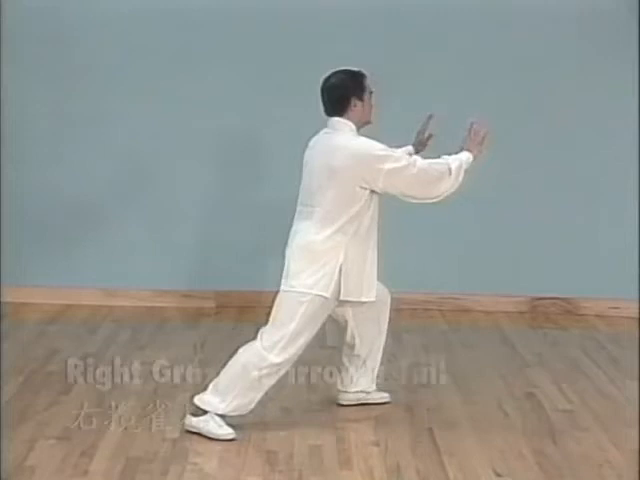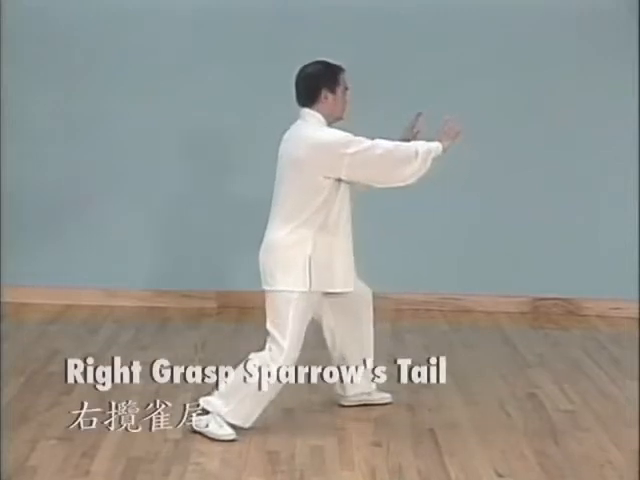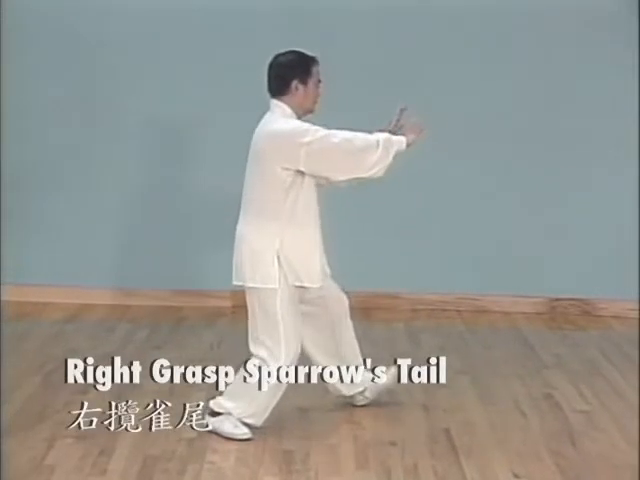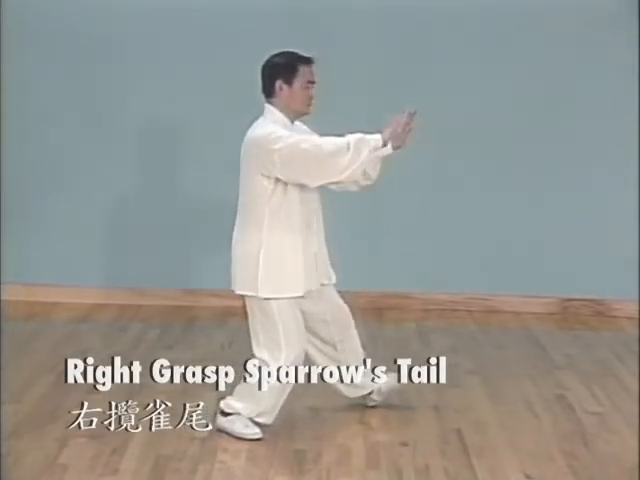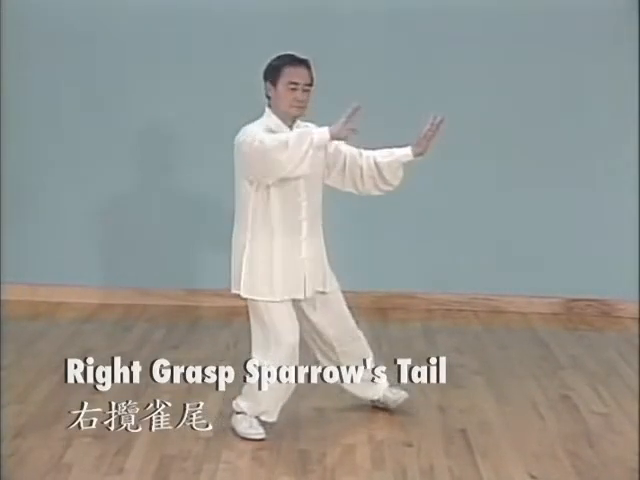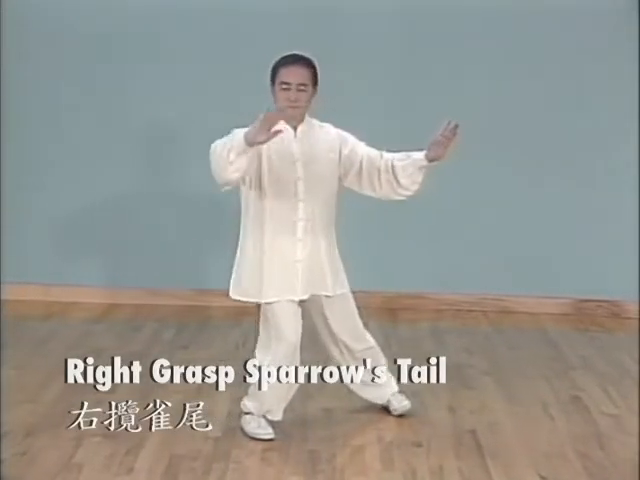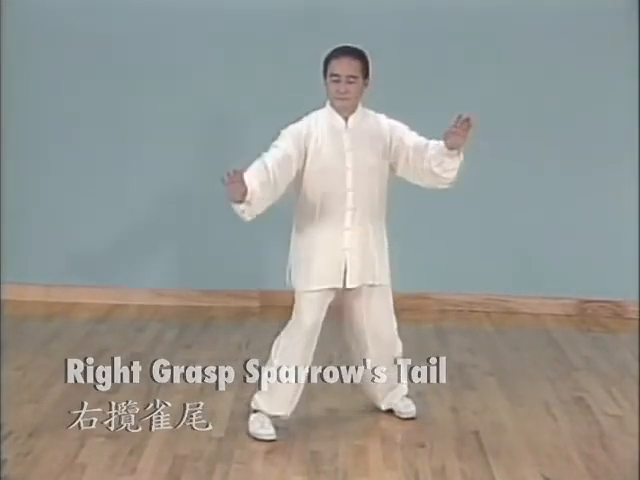
dt=0.7s
person 1, frame 1
left shoulder: (324, 142)
right shoulder: (358, 151)
right elbow: (427, 179)
left wrist: (412, 149)
right wrist: (467, 155)
left hip: (329, 260)
right hip: (318, 266)
left knee: (375, 303)
right knee: (277, 345)
left ankle: (356, 386)
right ankle: (210, 410)
person 1, frame 2
left shoulder: (304, 135)
right shoulder: (323, 142)
left elbow: (370, 157)
right elbow: (387, 164)
left wrist: (401, 144)
right wrist: (438, 146)
left hip: (313, 256)
right hip: (295, 261)
left knee: (355, 303)
right knee: (282, 351)
left ankle: (355, 387)
right ankle: (217, 412)
person 1, frame 3
left shoulder: (285, 131)
right shoulder: (284, 133)
left elbow: (335, 158)
right elbow: (345, 152)
left wrist: (384, 140)
right wrist: (399, 141)
left hip: (292, 255)
right hip: (272, 258)
left knee: (331, 310)
right knee: (279, 350)
left ankle: (358, 386)
right ankle: (226, 412)
person 1, frame 4
left shoulder: (296, 133)
right shoulder: (266, 138)
left elbow: (335, 165)
right elbow: (327, 158)
left wrist: (386, 145)
right wrist: (380, 140)
left hip: (299, 259)
right hip: (271, 263)
left knee: (332, 322)
right knee: (284, 351)
left ankle: (363, 386)
right ankle: (236, 412)
person 1, frame 5
left shoulder: (313, 138)
right shoulder: (251, 139)
left elbow: (359, 167)
right elbow: (280, 154)
left wrist: (411, 152)
right wrist: (328, 135)
left hip: (308, 261)
right hip: (267, 263)
left knee: (338, 331)
right knee: (280, 345)
left ankle: (373, 388)
right ankle: (248, 411)
person 1, frame 6
left shoulder: (333, 140)
right shoulder: (251, 140)
left elbow: (380, 170)
right elbow: (224, 164)
left wrist: (426, 158)
right wrist: (251, 140)
left hip: (321, 261)
right hip: (273, 263)
left knee: (349, 332)
right knee: (282, 343)
left ankle: (383, 390)
right ankle: (256, 410)
person 1, frame 7
left shoulder: (386, 130)
right shoulder: (304, 131)
left elbow: (426, 162)
right elbow: (273, 170)
left wrist: (450, 147)
right wrist: (244, 192)
left hip: (368, 250)
right hip: (318, 251)
left knee: (379, 330)
right knee: (302, 330)
left ankle: (389, 393)
right ankle: (266, 408)
